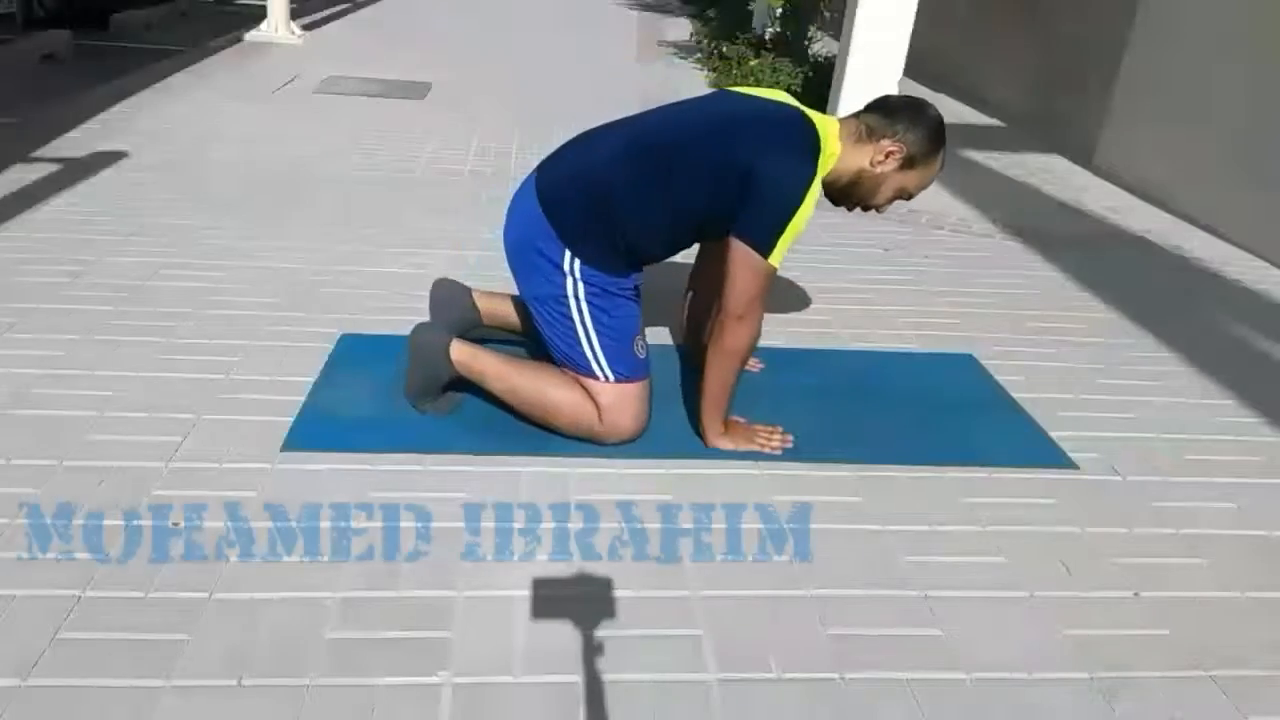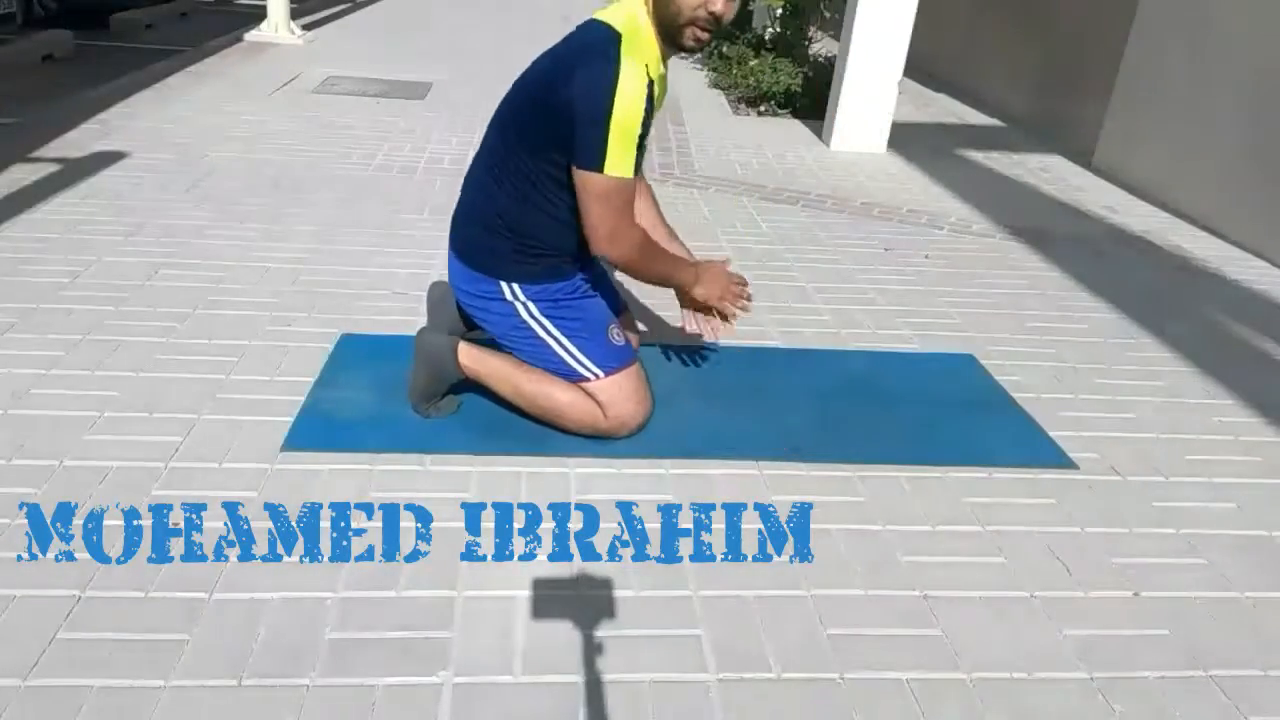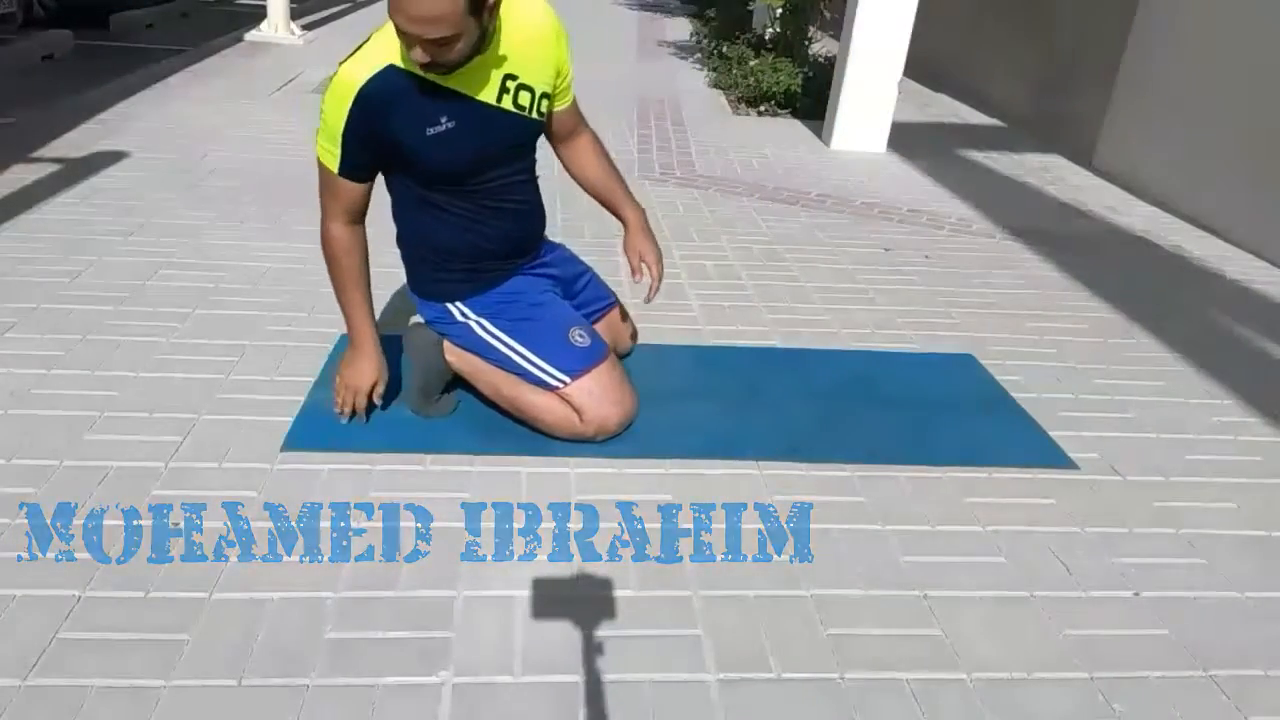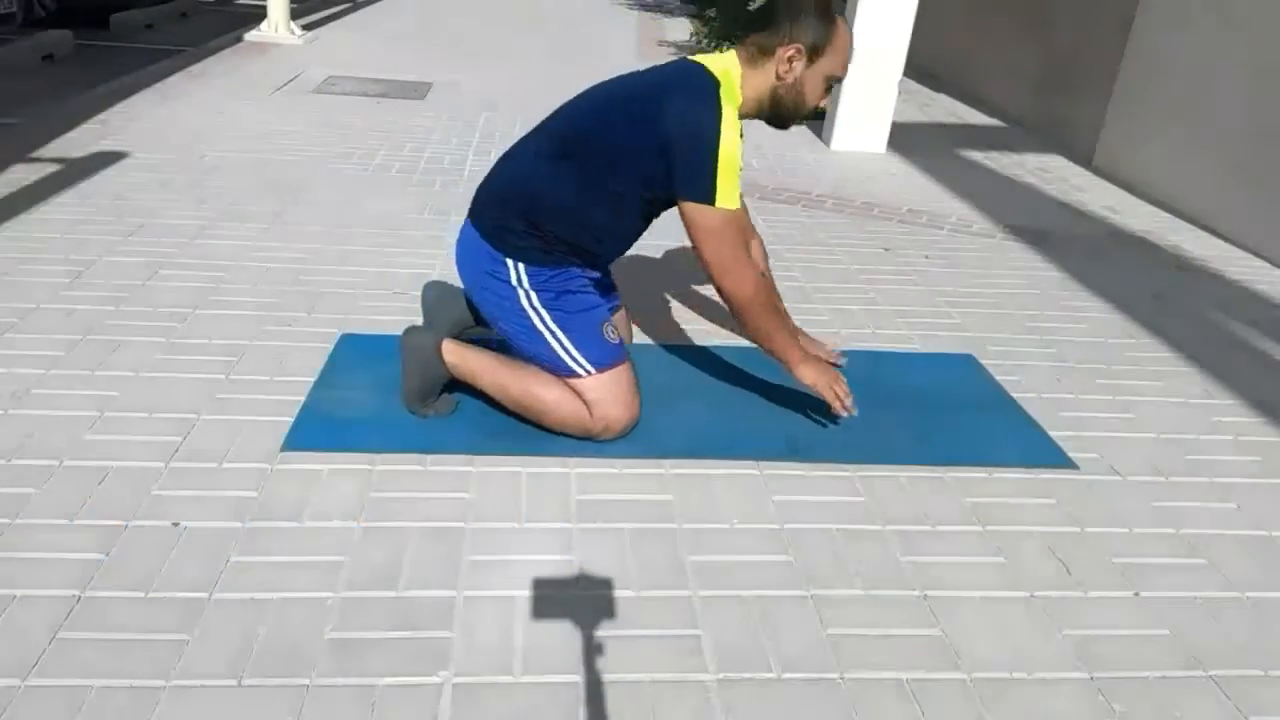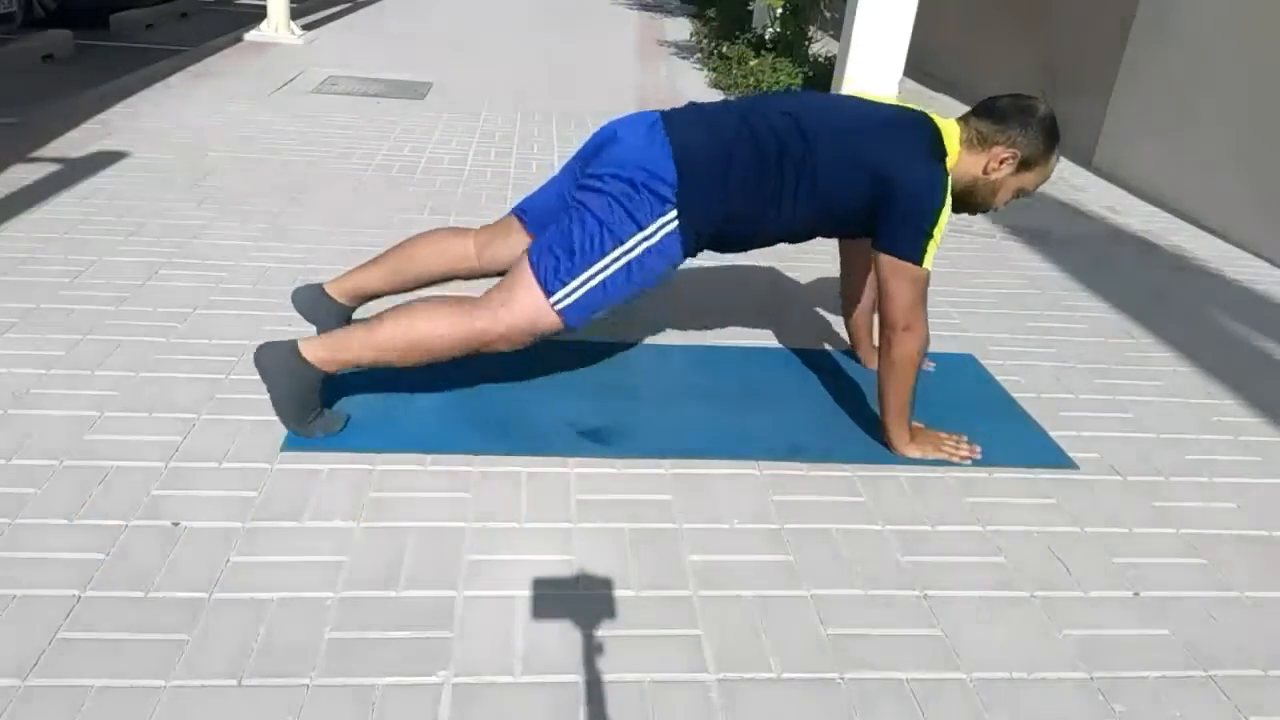
dt=1s
person 1, frame 1
left shoulder: (787, 128)
right shoulder: (790, 172)
left elbow: (716, 244)
right elbow: (739, 313)
left wrist: (697, 343)
right wrist: (715, 427)
left hip: (554, 205)
right hip: (567, 238)
right knee: (619, 416)
left ankle: (468, 305)
right ankle: (452, 353)
person 1, frame 2
left shoulder: (637, 47)
right shoulder: (617, 71)
left elbow: (626, 186)
right elbow: (611, 238)
left wrist: (686, 266)
right wrist: (694, 278)
left hip: (541, 248)
right hip: (507, 270)
left knee: (624, 339)
right knee: (624, 409)
left ankle: (471, 312)
right ankle: (460, 356)
person 1, frame 3
right shoulder: (364, 87)
left elbow: (571, 136)
right elbow: (342, 222)
left wrist: (634, 218)
right wrist: (364, 343)
left hip: (536, 253)
right hip: (467, 288)
left knee: (620, 335)
right knee: (609, 412)
left ankle: (466, 342)
right ankle: (450, 351)
person 1, frame 4
left shoulder: (709, 93)
right shoulder: (704, 112)
left elbow: (739, 237)
right elbow: (733, 273)
left wrist: (790, 332)
right wrist: (798, 361)
left hip: (548, 241)
right hip: (514, 256)
left knee: (617, 335)
right knee: (612, 412)
left ankle: (471, 306)
right ankle: (447, 353)
person 1, frame 5
left shoulder: (897, 133)
right shoulder: (921, 177)
left elbow: (859, 251)
right elbow: (906, 325)
left wrist: (862, 348)
right wrist: (902, 434)
left hip: (643, 145)
right hip: (657, 194)
left knee: (487, 247)
right knee: (500, 319)
left ankle: (330, 297)
right ankle: (305, 360)
